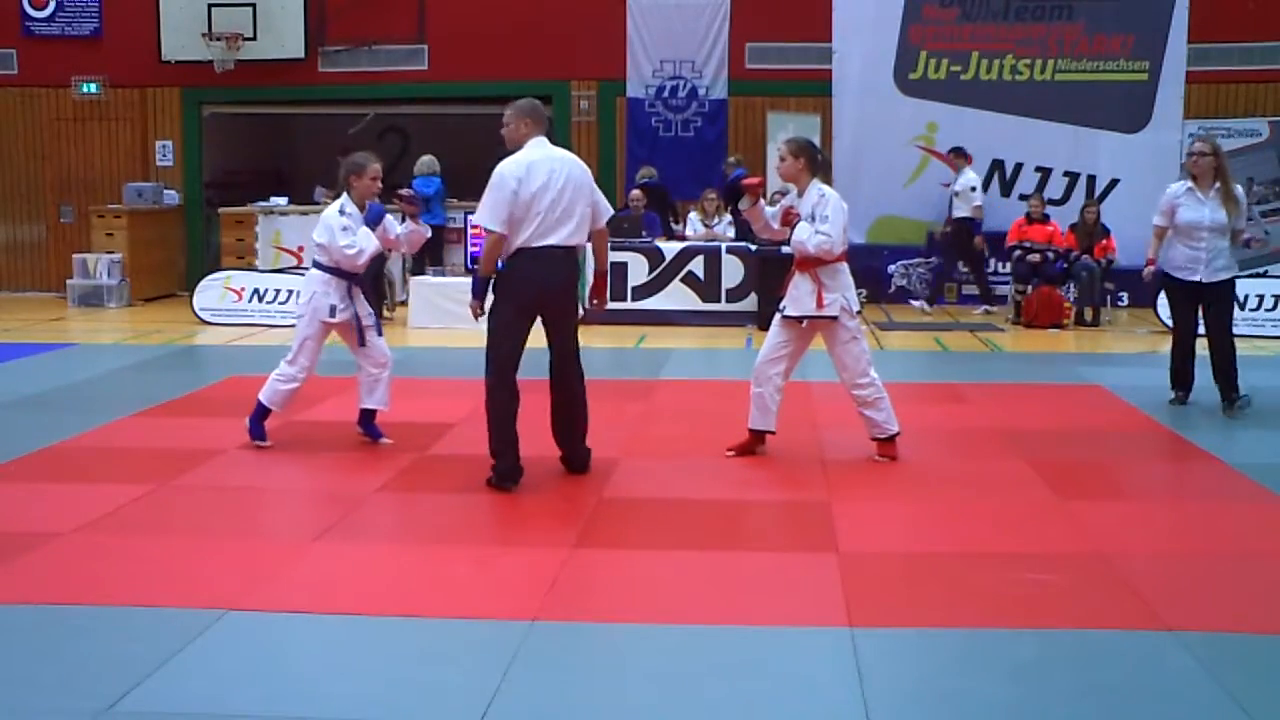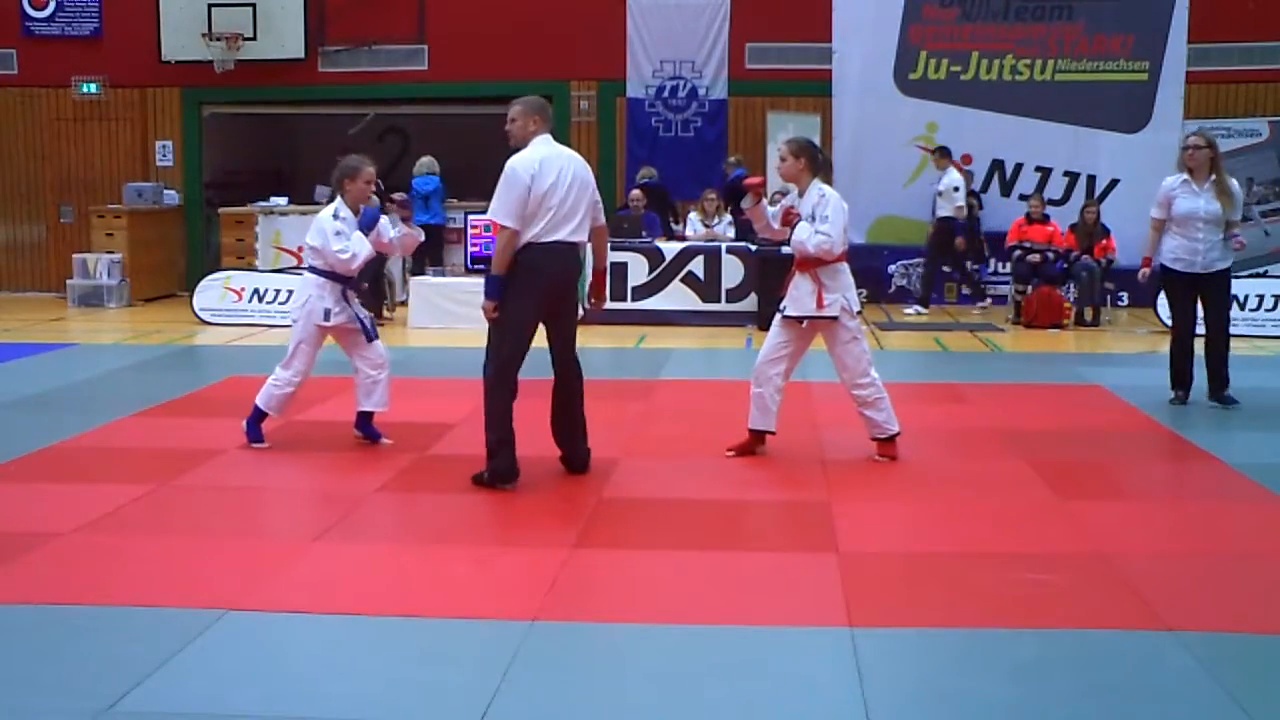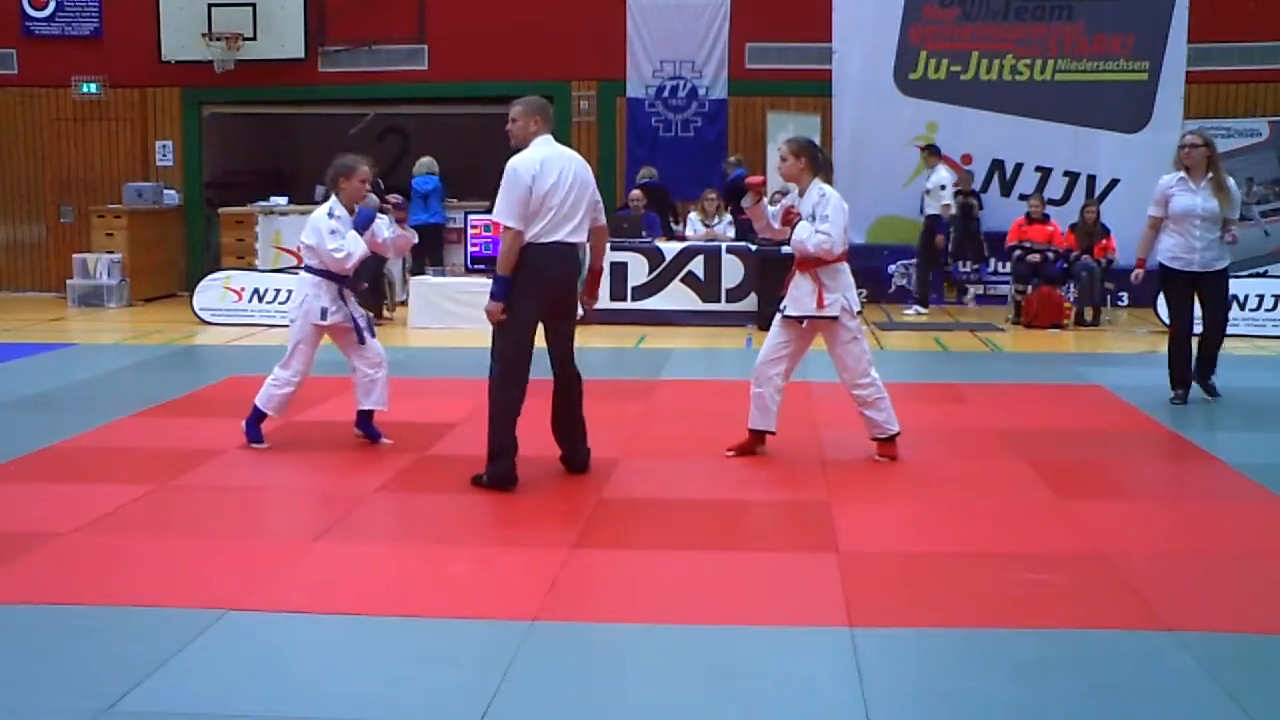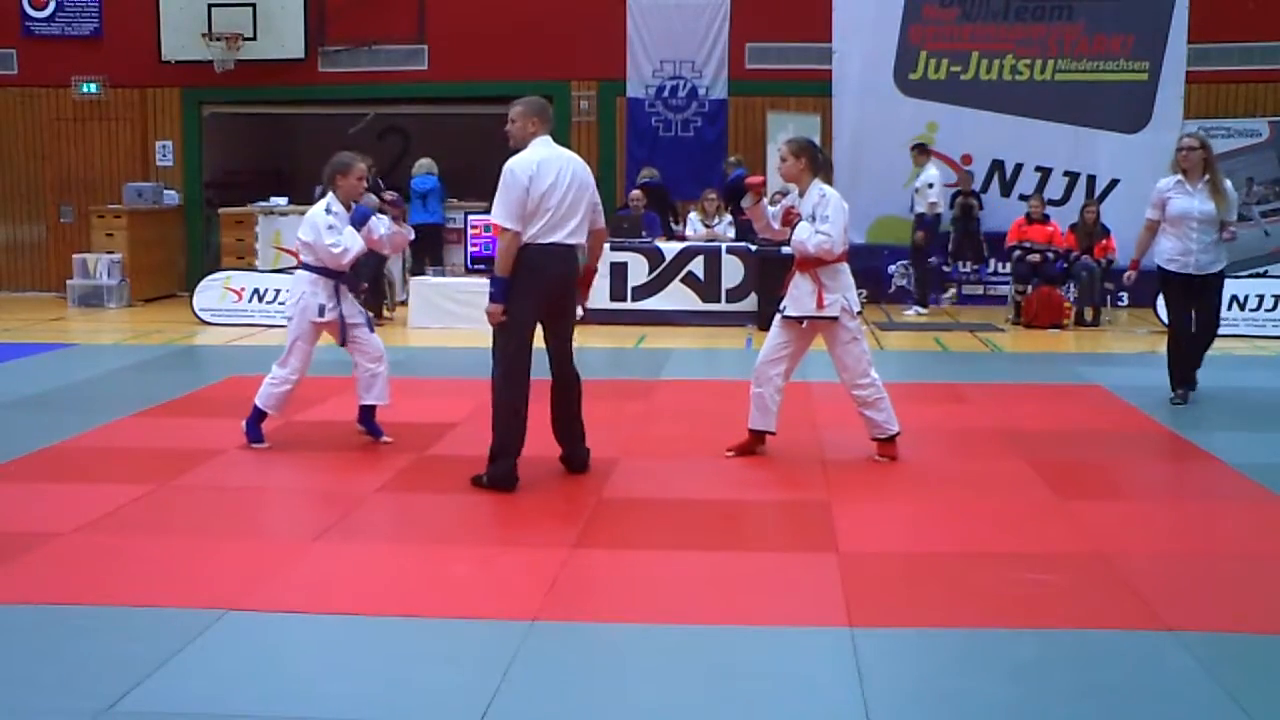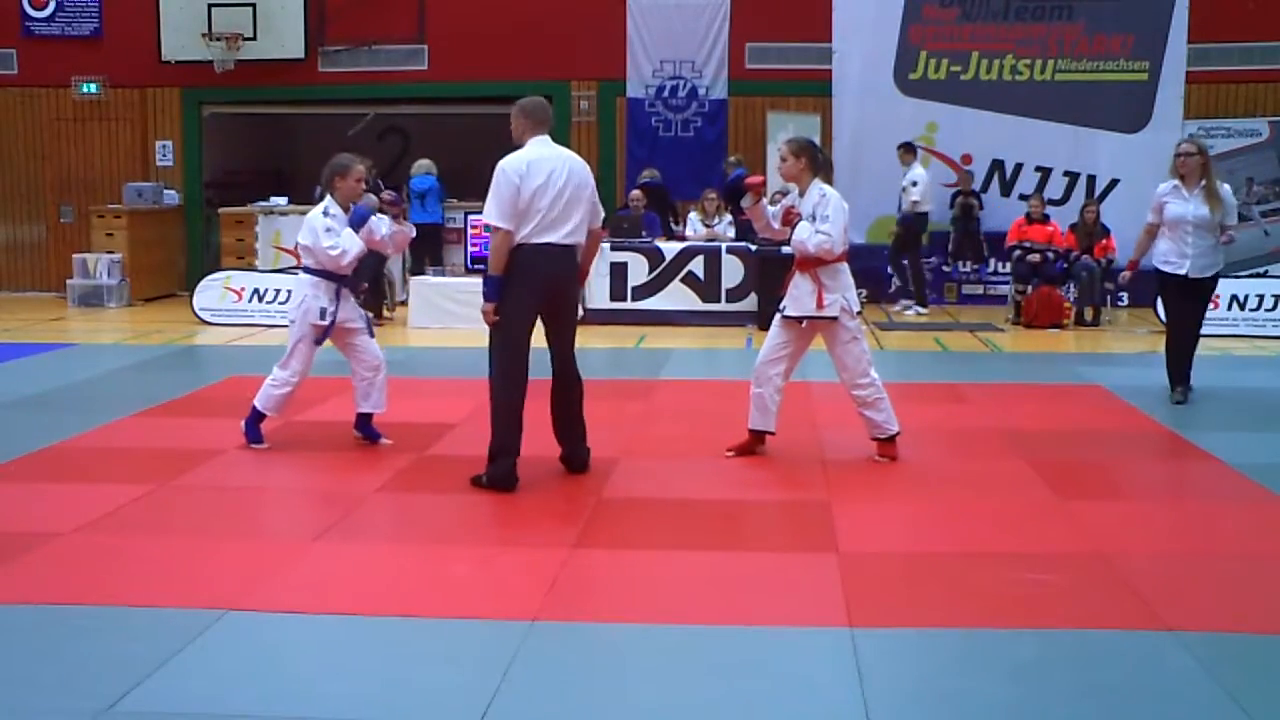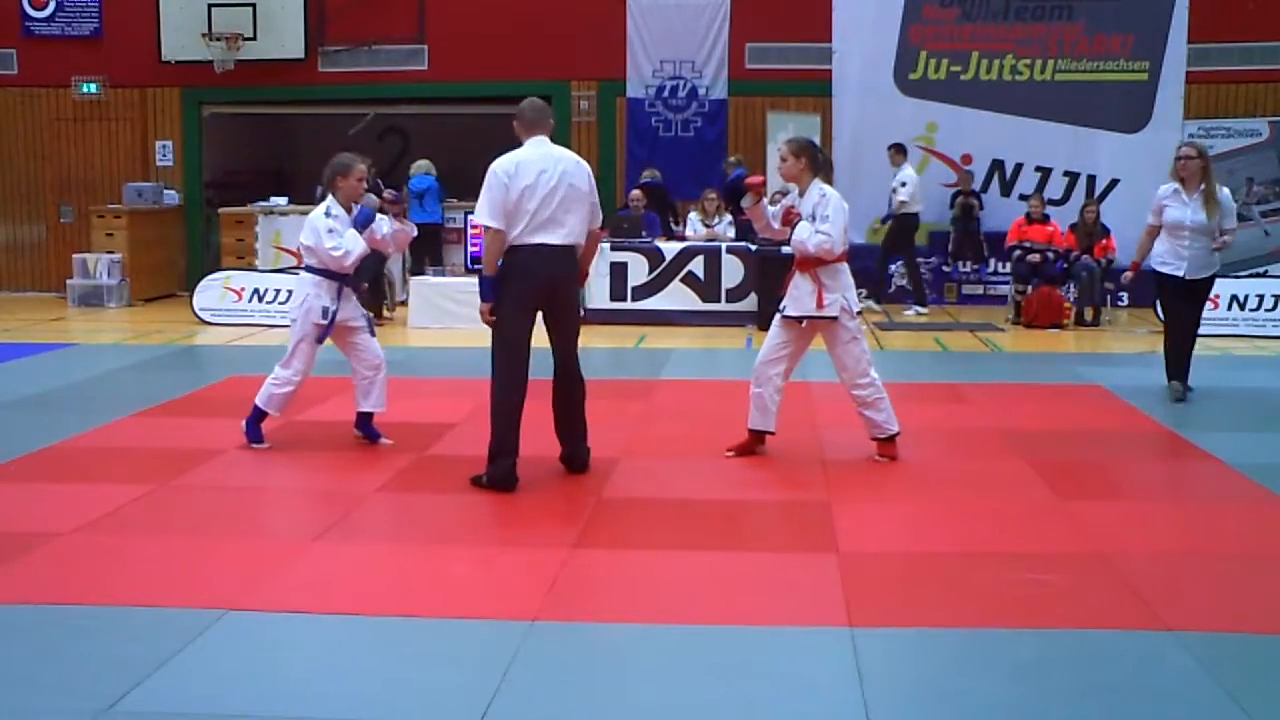
dt=0.1s
person 1, frame 1
left shoulder: (511, 167)
right shoulder: (576, 165)
left elbow: (496, 237)
right elbow: (600, 228)
left wrist: (480, 287)
right wrist: (600, 278)
left hip: (524, 270)
right hip: (564, 269)
left knee: (501, 368)
right knee: (566, 362)
left ankle: (506, 464)
right ankle: (575, 453)
person 1, frame 2
left shoulder: (520, 164)
right shoulder: (579, 163)
left elbow: (508, 233)
right elbow: (599, 227)
left wrist: (492, 289)
right wrist: (599, 276)
left hip: (531, 266)
right hip: (567, 265)
left knee: (501, 365)
right knee: (566, 361)
left ankle: (501, 463)
right ankle: (575, 453)
person 1, frame 3
left shoulder: (522, 164)
right shoulder: (579, 164)
left elbow: (513, 234)
right elbow: (599, 227)
left wrist: (498, 291)
right wrist: (593, 276)
left hip: (532, 266)
right hip: (567, 266)
left knee: (509, 367)
right knee: (564, 360)
left ankle: (502, 468)
right ankle: (575, 452)
person 1, frame 4
left shoulder: (520, 165)
right shoulder: (579, 165)
left elbow: (510, 235)
right elbow: (598, 230)
left wrist: (497, 292)
right wrist: (585, 276)
left hip: (530, 267)
right hip: (565, 267)
left knee: (511, 369)
right knee: (562, 360)
left ankle: (502, 469)
right ankle: (575, 453)
person 1, frame 5
left shoulder: (512, 165)
right shoulder: (578, 164)
left elbow: (502, 234)
right elbow: (595, 231)
left wrist: (491, 290)
right wrist: (579, 274)
left hip: (525, 267)
right hip: (563, 266)
left knee: (509, 368)
right knee: (564, 360)
left ankle: (502, 469)
right ankle: (575, 453)
person 1, frame 6
left shoulder: (506, 165)
right shoulder: (578, 165)
left elbow: (495, 234)
right elbow: (593, 232)
left wrist: (487, 290)
left hip: (522, 267)
right hip: (563, 267)
left knee: (510, 369)
right knee: (567, 360)
left ankle: (502, 469)
right ankle: (575, 453)
person 2, frame 1
left shoulder: (827, 198)
right shoulder: (794, 200)
left elbow: (829, 246)
right elbow: (767, 229)
left wrist: (797, 226)
right wrist: (752, 201)
left hip: (831, 291)
right hip: (801, 290)
left knee: (857, 372)
right knee: (768, 364)
left ankle: (886, 436)
right ankle: (757, 436)
person 2, frame 2
left shoulder: (828, 198)
right shoulder: (795, 200)
left elbow: (829, 246)
right elbow: (769, 228)
left wrist: (797, 226)
right wrist: (755, 201)
left hip: (831, 291)
right hip: (801, 289)
left knee: (858, 372)
right knee: (768, 364)
left ankle: (886, 436)
right ankle: (757, 436)
person 2, frame 3
left shoulder: (828, 198)
right shoulder: (795, 200)
left elbow: (830, 246)
right elbow: (768, 228)
left wrist: (797, 225)
right wrist: (755, 200)
left hip: (831, 291)
right hip: (801, 289)
left knee: (858, 372)
right knee: (768, 364)
left ankle: (886, 436)
right ankle: (757, 436)
person 2, frame 4
left shoulder: (828, 199)
right shoulder: (795, 200)
left elbow: (830, 246)
right elbow: (768, 228)
left wrist: (797, 226)
right wrist: (755, 200)
left hip: (831, 291)
right hip: (801, 289)
left knee: (857, 372)
right knee: (768, 364)
left ankle: (886, 436)
right ankle: (757, 436)
person 2, frame 5
left shoulder: (828, 198)
right shoulder: (795, 200)
left elbow: (830, 246)
right elbow: (768, 228)
left wrist: (797, 226)
right wrist: (755, 200)
left hip: (831, 291)
right hip: (801, 289)
left knee: (857, 371)
right knee: (768, 364)
left ankle: (886, 436)
right ankle: (757, 436)
person 2, frame 6
left shoulder: (828, 198)
right shoulder: (795, 199)
left elbow: (830, 246)
right elbow: (768, 228)
left wrist: (797, 226)
right wrist: (755, 200)
left hip: (831, 291)
right hip: (801, 289)
left knee: (857, 371)
right knee: (768, 364)
left ankle: (886, 436)
right ankle: (756, 436)
person 3, frame 1
left shoulder: (372, 213)
right shoulder: (335, 215)
left elbow: (405, 244)
right elbow: (352, 257)
left wrist: (412, 217)
right wrist: (370, 227)
left hip: (349, 294)
right hip: (323, 292)
left knee: (377, 357)
right knee: (299, 363)
left ankle: (367, 421)
right ankle: (257, 419)
person 3, frame 2
left shoulder: (367, 216)
right shoulder: (329, 219)
left elbow: (399, 247)
right elbow: (345, 261)
left wrist: (405, 220)
right wrist: (365, 232)
left hip: (344, 297)
right hip: (317, 296)
left knee: (375, 359)
right knee: (294, 367)
left ankle: (365, 423)
right ankle: (254, 422)
person 3, frame 3
left shoulder: (360, 216)
right shoulder: (323, 218)
left elbow: (394, 248)
right elbow: (340, 259)
right wrist: (359, 231)
left hip: (341, 296)
right hip: (314, 296)
left knee: (372, 357)
right knee: (294, 367)
left ankle: (365, 423)
right ankle: (253, 423)
person 3, frame 4
left shoulder: (356, 213)
right shoulder: (320, 214)
left elbow: (389, 245)
right elbow: (337, 255)
right wrist: (355, 227)
left hip: (339, 293)
right hip: (312, 293)
left knee: (372, 352)
right knee: (292, 365)
left ankle: (367, 419)
right ankle: (253, 423)
person 3, frame 5
left shoulder: (356, 214)
right shoulder: (319, 217)
left elbow: (390, 245)
right elbow: (337, 258)
right wrist: (355, 229)
left hip: (341, 297)
right hip: (314, 296)
left knee: (371, 360)
right knee: (292, 368)
left ankle: (364, 425)
right ankle: (253, 423)
person 3, frame 6
left shoulder: (359, 213)
right shoulder: (321, 217)
left elbow: (393, 244)
right elbow: (340, 258)
right wrist: (359, 230)
left hip: (343, 296)
right hip: (316, 295)
left knee: (371, 359)
right knee: (294, 367)
left ankle: (364, 424)
right ankle: (253, 422)
person 4, frame 1
left shoulder: (1233, 195)
right shoulder: (1175, 193)
left elbow: (1236, 234)
right elbow: (1158, 235)
left wrist: (1249, 242)
right wrist: (1150, 263)
left hip: (1220, 276)
right hip: (1179, 276)
left knee: (1221, 334)
right knee: (1183, 334)
left ankle: (1231, 394)
right ankle: (1181, 389)
person 4, frame 2
left shoulder: (1228, 187)
right shoulder: (1171, 185)
left elbow: (1231, 227)
right elbow: (1156, 228)
left wrist: (1235, 239)
right wrist: (1147, 262)
left hip: (1217, 268)
right hip: (1176, 268)
left knee: (1219, 326)
right knee: (1183, 329)
left ankle: (1219, 388)
right ankle: (1181, 388)
person 4, frame 3
left shoulder: (1226, 186)
right shoulder: (1168, 183)
left elbow: (1230, 224)
right elbow: (1153, 227)
left wrist: (1230, 235)
right wrist: (1141, 262)
left hip: (1214, 266)
right hip: (1175, 265)
left knee: (1217, 323)
right knee: (1180, 326)
left ankle: (1204, 374)
right ankle: (1180, 386)
person 4, frame 4
left shoulder: (1223, 188)
right shoulder: (1165, 186)
left elbow: (1228, 226)
right elbow: (1149, 229)
left wrist: (1229, 234)
right wrist: (1134, 265)
left hip: (1211, 268)
right hip: (1173, 267)
left knee: (1208, 325)
right knee: (1179, 327)
left ankle: (1190, 370)
right ankle: (1180, 386)
person 4, frame 5
left shoulder: (1221, 192)
right shoulder: (1165, 191)
left elbow: (1230, 230)
right elbow: (1149, 231)
left wrist: (1228, 237)
right wrist: (1132, 265)
left hip: (1206, 271)
right hip: (1169, 268)
left knee: (1192, 327)
right knee: (1177, 326)
left ankle: (1182, 378)
right ankle: (1178, 385)
person 4, frame 6
left shoulder: (1220, 196)
right shoulder: (1165, 193)
left elbow: (1229, 234)
right elbow: (1150, 233)
left wrist: (1224, 242)
right wrist: (1134, 266)
left hip: (1202, 272)
right hip: (1167, 269)
left knee: (1189, 327)
right knee: (1175, 326)
left ankle: (1180, 377)
right ankle: (1176, 381)
